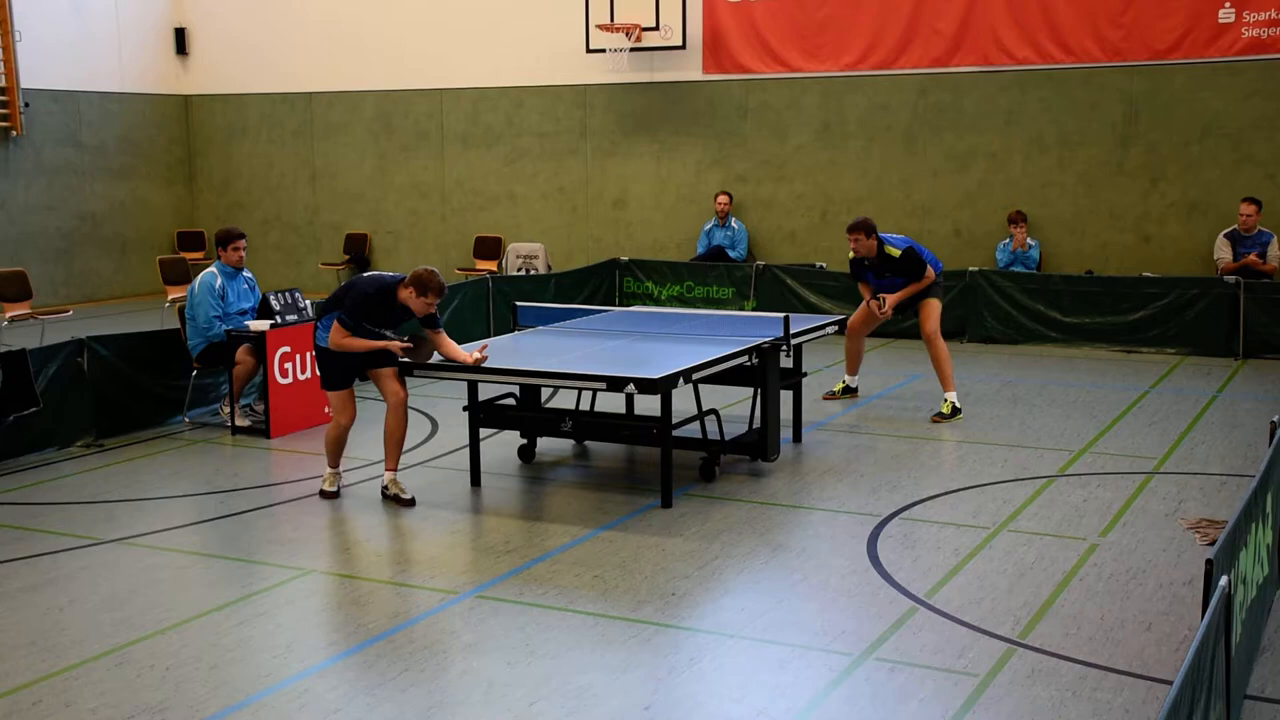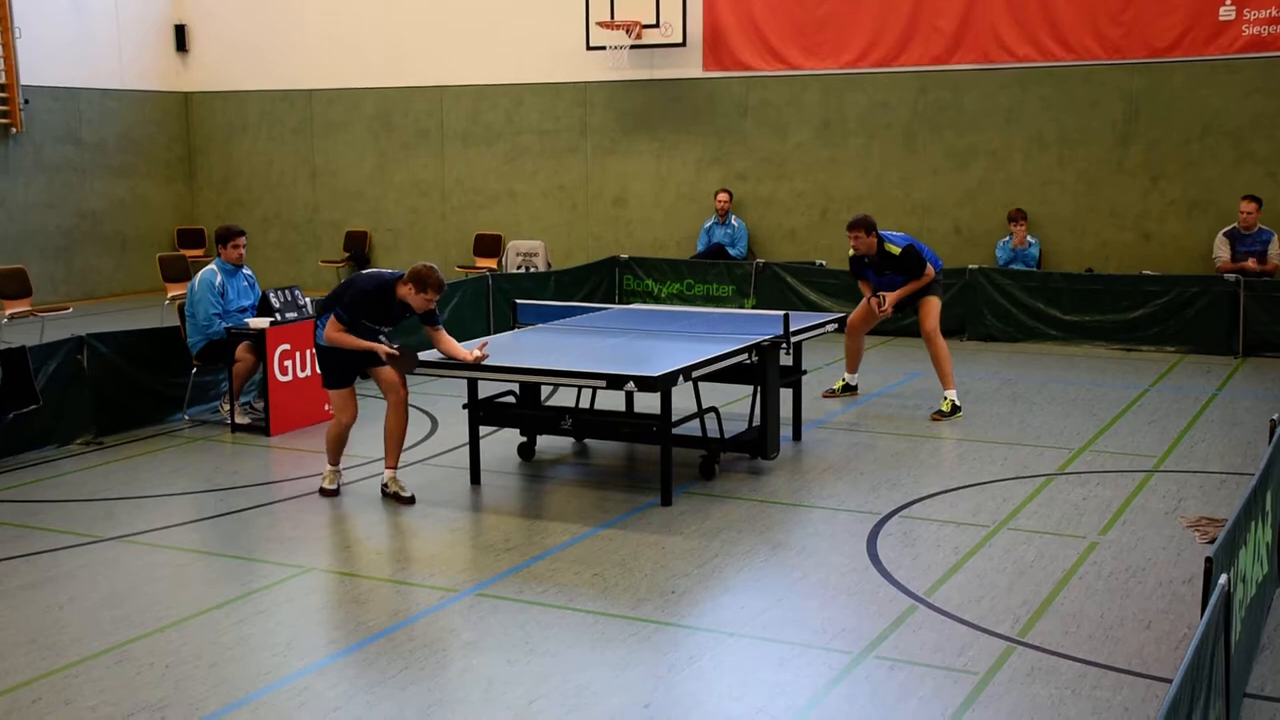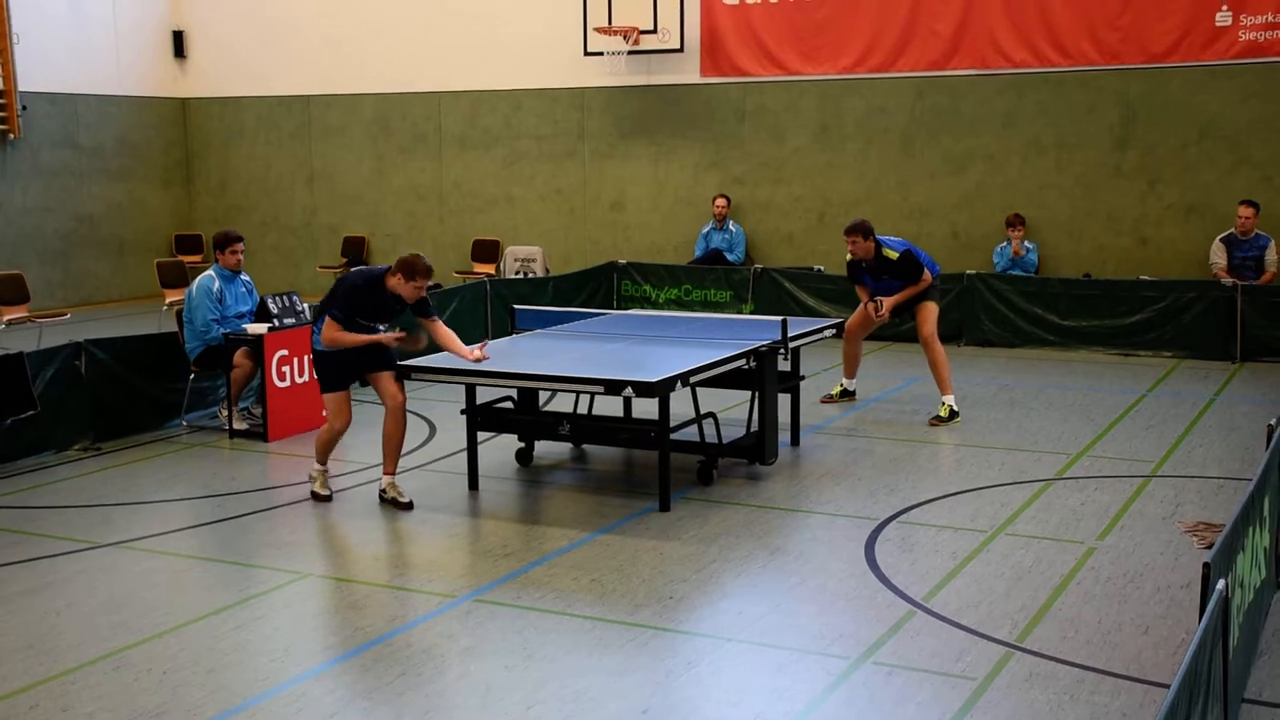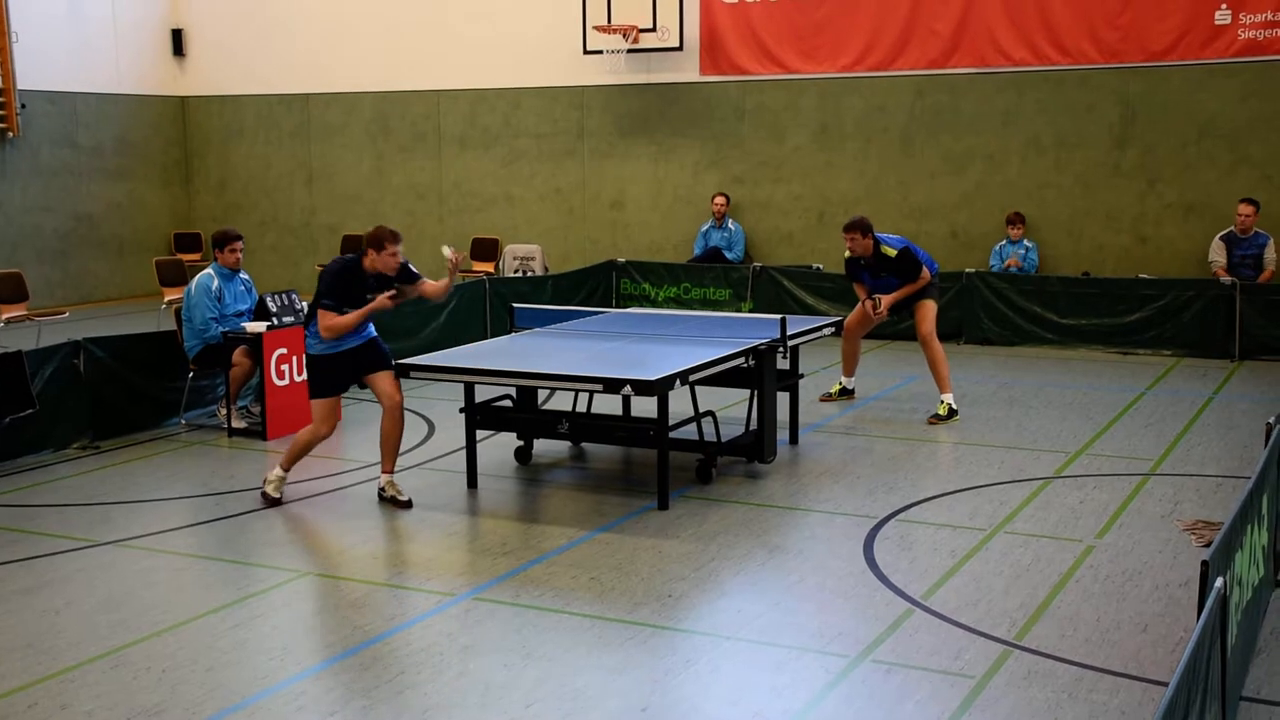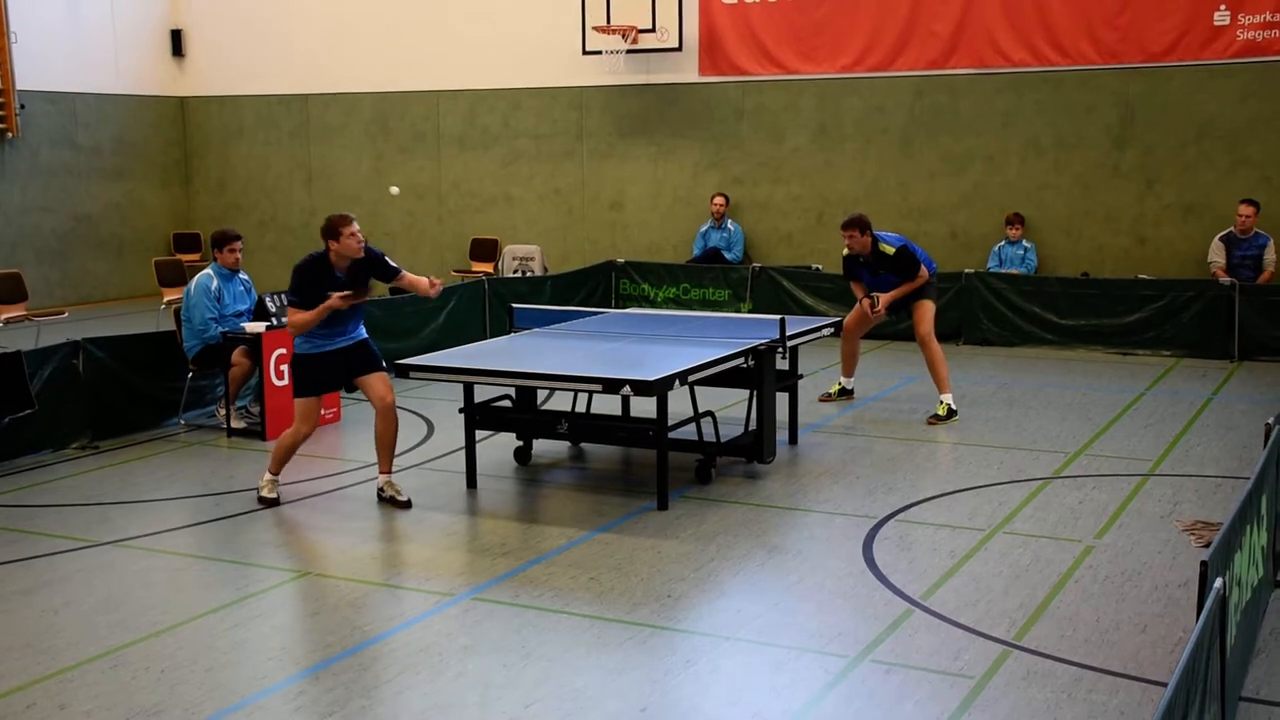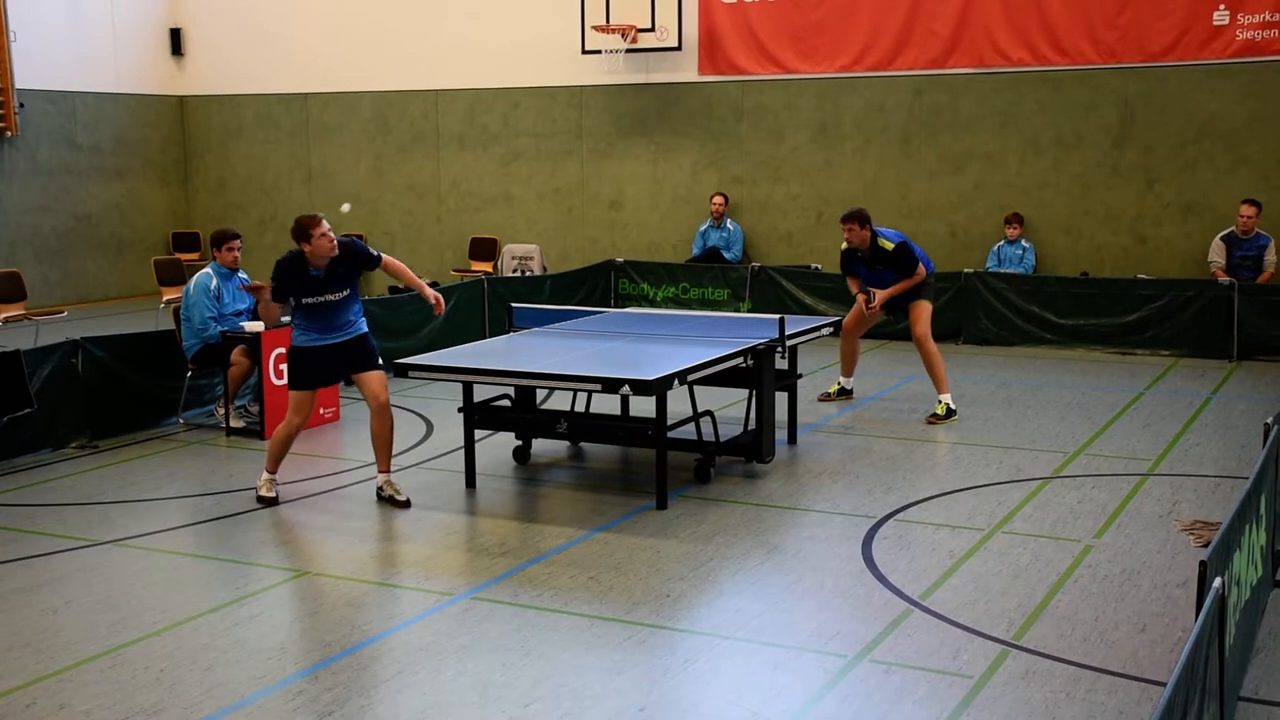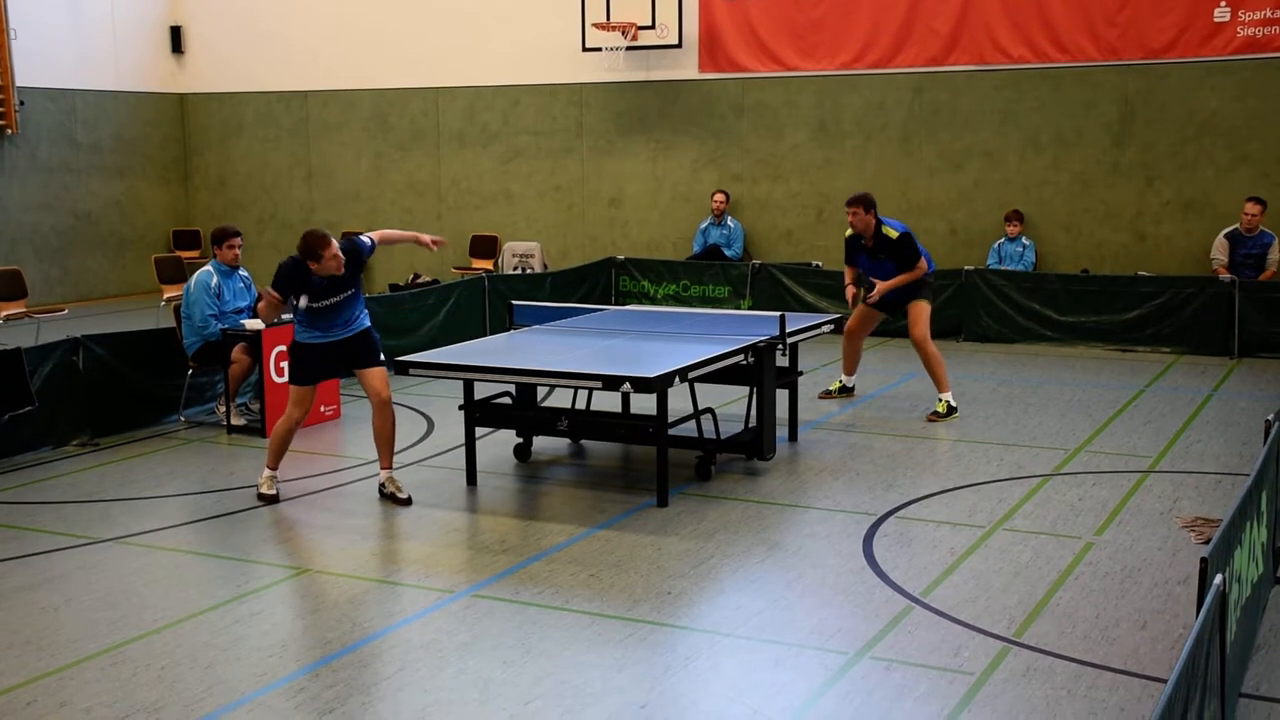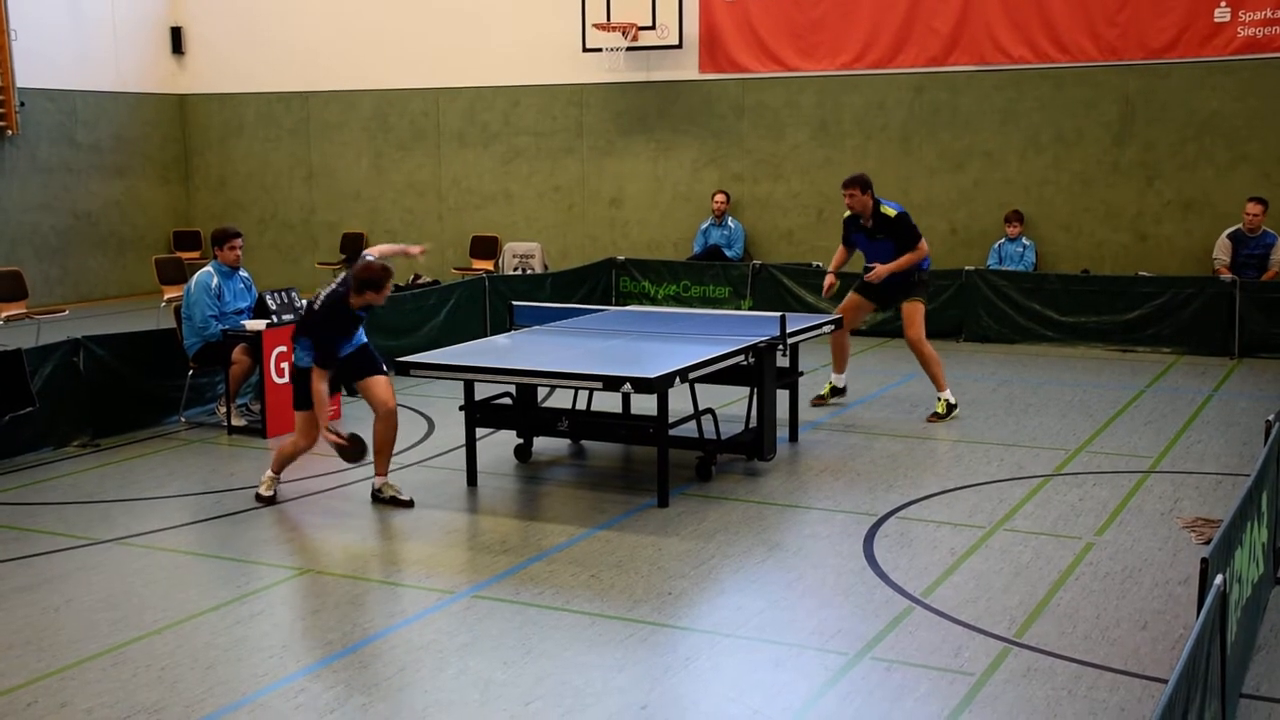
dt=0.2s
person 1, frame 1
left shoulder: (422, 298)
right shoulder: (369, 293)
left elbow: (440, 340)
right elbow: (337, 340)
left wrist: (466, 357)
right wrist: (386, 346)
left hip: (375, 337)
right hip: (334, 339)
left knee: (398, 397)
right knee: (344, 418)
left ankle: (390, 480)
right ankle: (332, 472)
person 1, frame 2
left shoulder: (421, 296)
right shoulder: (367, 290)
left elbow: (439, 337)
right elbow: (331, 334)
left wrist: (466, 355)
right wrist: (374, 347)
left hip: (372, 337)
right hip: (336, 338)
left knee: (399, 396)
right knee: (346, 416)
left ankle: (390, 477)
right ankle: (332, 469)
person 1, frame 3
left shoulder: (414, 290)
right shoulder: (357, 286)
left elbow: (438, 329)
right elbow: (329, 337)
left wrist: (466, 352)
right wrist: (379, 337)
left hip: (373, 339)
right hip: (334, 343)
left knee: (396, 402)
right knee: (339, 423)
left ankle: (389, 484)
right ankle: (319, 469)
person 1, frame 4
left shoulder: (393, 267)
right shoulder: (337, 274)
left elbow: (432, 291)
right elbow: (327, 331)
left wrist: (450, 279)
right wrist: (373, 307)
left hip: (364, 339)
right hip: (326, 349)
left knee: (394, 401)
right knee: (323, 428)
left ankle: (386, 483)
right ankle: (277, 474)
person 1, frame 5
left shoulder: (367, 257)
right shoulder: (307, 270)
left elbow: (406, 279)
right elbow: (294, 326)
left wrist: (430, 287)
right wrist: (329, 306)
left hip: (354, 341)
right hip: (312, 351)
left knee: (386, 402)
right knee: (303, 428)
left ankle: (385, 482)
right ankle: (270, 478)
person 1, frame 6
left shoulder: (349, 249)
right shoulder: (288, 268)
left elbow: (389, 264)
right elbow: (271, 318)
left wrist: (426, 290)
right wrist: (263, 299)
left hip: (353, 336)
right hip: (309, 345)
left knee: (380, 401)
right knee: (296, 420)
left ankle: (385, 482)
right ankle: (268, 477)
person 1, frame 7
left shoulder: (351, 250)
right shoulder: (290, 272)
left elbow: (378, 236)
right elbow: (268, 317)
left wrist: (418, 238)
right wrist: (268, 303)
left hip: (356, 331)
right hip: (311, 340)
left knee: (382, 398)
right knee: (295, 415)
left ankle: (386, 478)
right ankle: (269, 474)
person 1, frame 8
left shoulder: (363, 275)
right shoulder: (328, 318)
left elbow: (373, 252)
right elbow: (320, 377)
left wrist: (404, 249)
right wrist: (324, 424)
left hip: (352, 346)
right hip: (313, 357)
left knee: (387, 406)
right knee: (306, 438)
left ankle: (382, 484)
right ankle: (271, 475)
person 2, frame 1
left shoulder: (901, 251)
right shoulder: (856, 258)
left elbow: (929, 276)
right elbow: (863, 282)
left wrist: (897, 298)
right wrist: (870, 300)
left hip: (925, 283)
right hip: (887, 290)
left knee: (930, 333)
right knee: (853, 328)
left ankle: (952, 401)
right ankle: (850, 384)
person 2, frame 2
left shoulder: (901, 250)
right shoulder: (855, 256)
left elbow: (929, 273)
right elbow: (863, 280)
left wrist: (896, 295)
right wrist: (870, 298)
left hip: (925, 281)
right hip: (887, 288)
left knee: (930, 331)
right knee: (853, 326)
left ankle: (951, 400)
right ankle: (849, 382)
person 2, frame 3
left shoulder: (898, 254)
right shoulder: (853, 261)
left elbow: (925, 279)
right elbow: (861, 285)
left wrist: (893, 301)
right wrist: (868, 302)
left hip: (922, 286)
right hip: (884, 292)
left knee: (927, 336)
right knee: (851, 330)
left ankle: (949, 405)
right ankle: (848, 388)
person 2, frame 4
left shoulder: (896, 252)
right shoulder: (851, 258)
left elbow: (924, 276)
right elbow: (859, 283)
left wrist: (892, 298)
right wrist: (865, 300)
left hip: (921, 284)
right hip: (883, 290)
left knee: (926, 334)
right knee: (850, 329)
left ankle: (948, 403)
right ankle: (846, 386)
person 2, frame 5
left shoulder: (895, 250)
right shoulder: (849, 256)
left elbow: (922, 275)
right elbow: (856, 281)
left wrist: (890, 297)
right wrist: (863, 299)
left hip: (919, 284)
right hip: (882, 290)
left knee: (924, 335)
right knee: (849, 329)
left ankle: (947, 403)
right ankle: (846, 386)
person 2, frame 6
left shoulder: (893, 246)
right shoulder: (848, 250)
left elbow: (920, 273)
right elbow: (852, 277)
left wrist: (887, 293)
right wrist: (858, 294)
left hip: (917, 283)
right hip: (880, 289)
left knee: (921, 336)
right knee: (848, 329)
left ankle: (946, 403)
right ankle: (845, 386)
person 2, frame 7
left shoulder: (897, 236)
right shoulder: (852, 237)
left elbow: (921, 268)
right elbow: (851, 266)
left wrist: (887, 286)
right wrist: (850, 285)
left hip: (915, 283)
right hip: (881, 287)
left knee: (919, 338)
right knee: (851, 332)
left ankle: (947, 400)
right ankle: (847, 383)
person 2, frame 8
left shoulder: (895, 217)
right shoulder: (851, 220)
left elbow: (922, 249)
right elbow: (846, 248)
left wrist: (890, 267)
right wrist: (832, 271)
left hip: (909, 279)
right hip: (874, 279)
left knee: (915, 338)
left ankle: (946, 399)
right ankle: (837, 384)
person 3, frame 1
left shoulder: (246, 276)
right shoulder: (208, 281)
left elbow: (259, 312)
right elbow: (211, 329)
right hip: (209, 344)
right knee: (249, 356)
left ankle: (262, 401)
right ankle: (230, 405)
person 3, frame 2
left shoulder: (246, 274)
right shoulder: (208, 279)
left elbow: (260, 309)
right elbow: (211, 326)
right hip: (210, 342)
right knee: (250, 353)
right ankle: (230, 402)
person 3, frame 3
left shoulder: (244, 280)
right shoulder: (206, 285)
left elbow: (257, 315)
right elbow: (208, 332)
right hip: (207, 348)
right knee: (248, 359)
left ankle: (260, 404)
right ankle: (228, 408)
person 3, frame 4
left shoulder: (243, 278)
right shoulder: (205, 283)
left elbow: (256, 314)
right elbow: (207, 330)
right hip: (206, 346)
right knee: (246, 357)
left ankle: (259, 403)
right ankle: (227, 406)
person 3, frame 5
left shoulder: (242, 278)
right shoulder: (204, 283)
left elbow: (255, 314)
right elbow: (206, 330)
left hip: (238, 339)
right hip: (205, 346)
right knee: (246, 357)
left ankle: (258, 403)
right ankle: (226, 407)
person 3, frame 6
left shoulder: (241, 277)
right shoulder: (203, 282)
left elbow: (254, 313)
right elbow: (206, 330)
left hip: (238, 339)
right hip: (204, 345)
right knee: (244, 357)
left ankle: (257, 402)
right ankle: (224, 406)
person 3, frame 7
left shoulder: (242, 275)
right shoulder: (204, 280)
left elbow: (255, 311)
right elbow: (206, 327)
right hip: (205, 343)
right knee: (245, 354)
left ankle: (258, 400)
right ankle: (225, 404)
person 3, frame 8
left shoulder: (243, 275)
right shoulder: (204, 281)
left elbow: (255, 311)
right elbow: (207, 328)
left hip: (239, 337)
right hip: (205, 344)
right knee: (245, 355)
left ankle: (259, 400)
right ankle: (226, 405)
